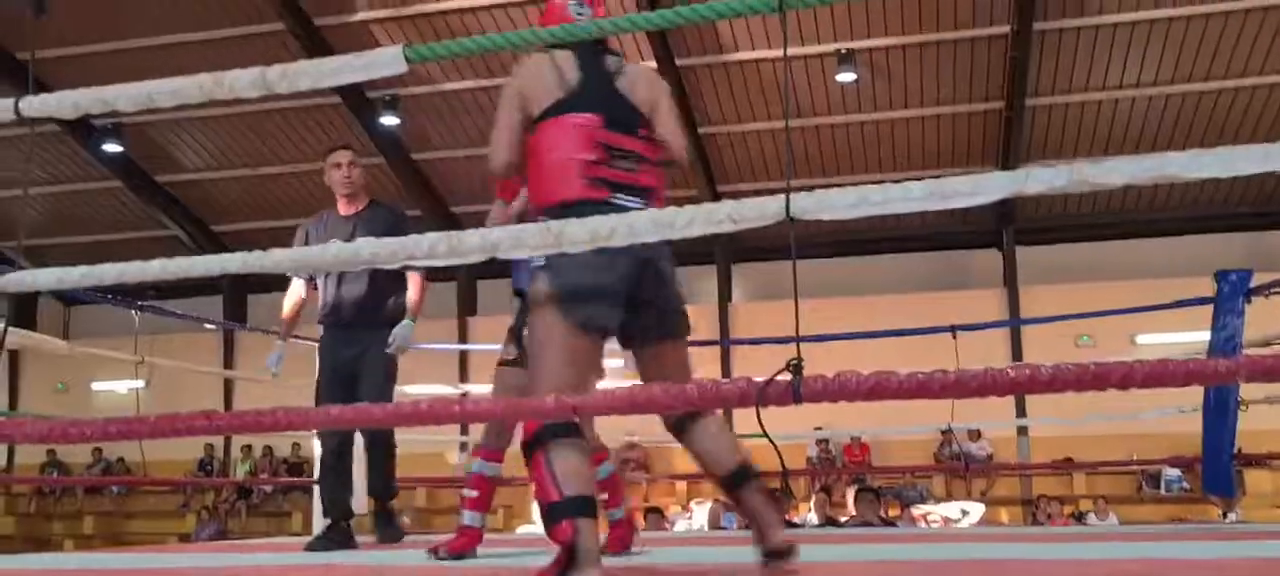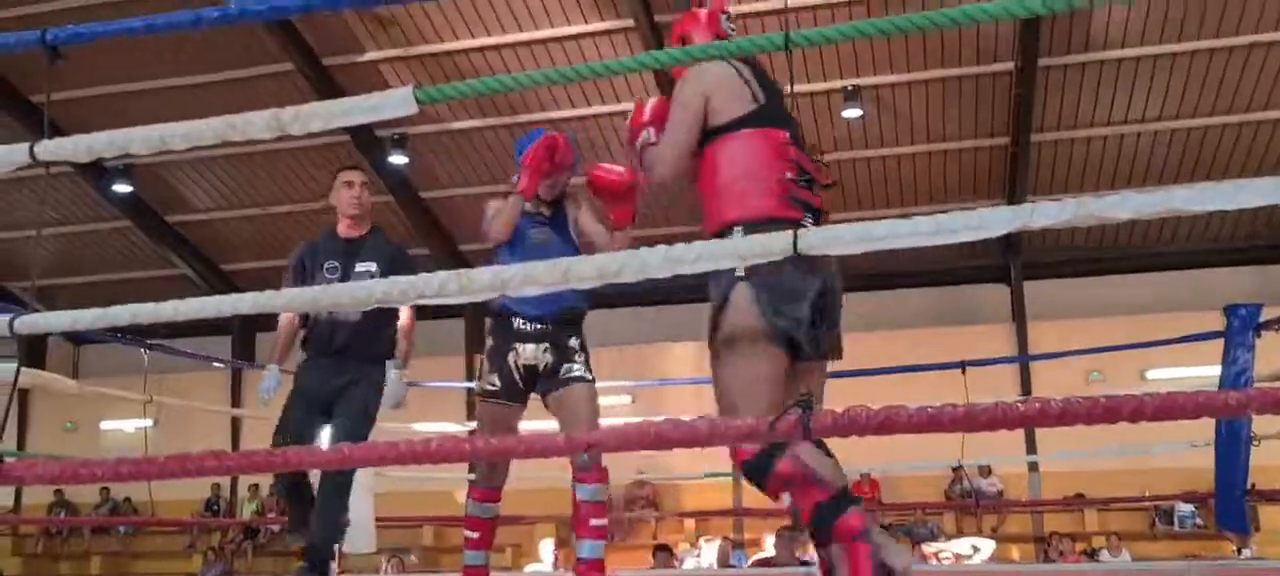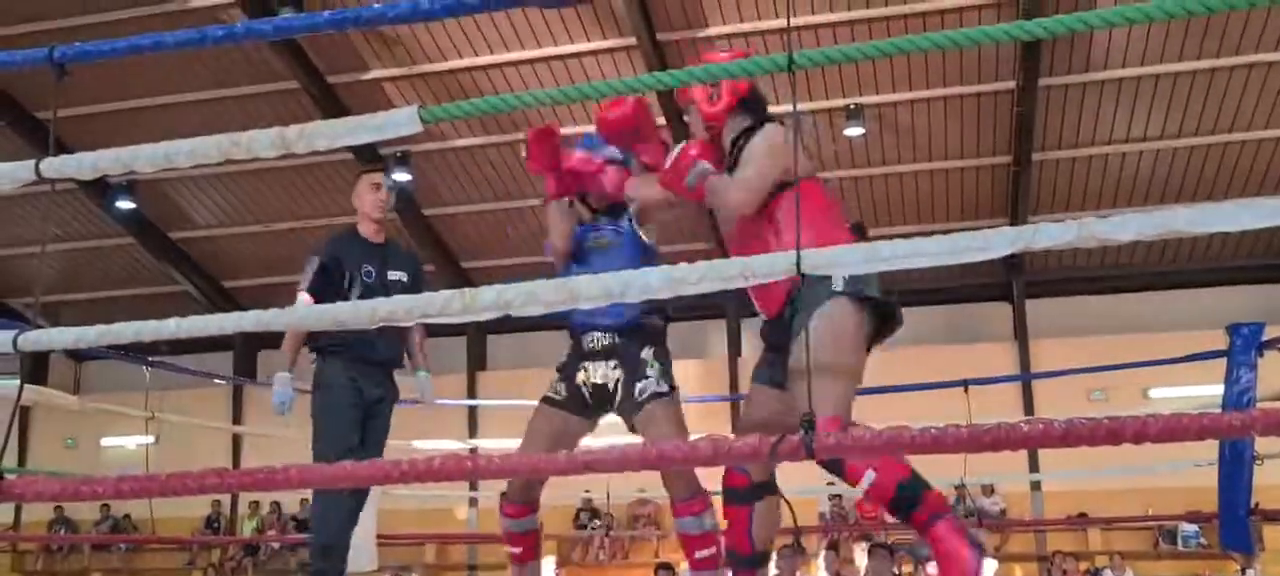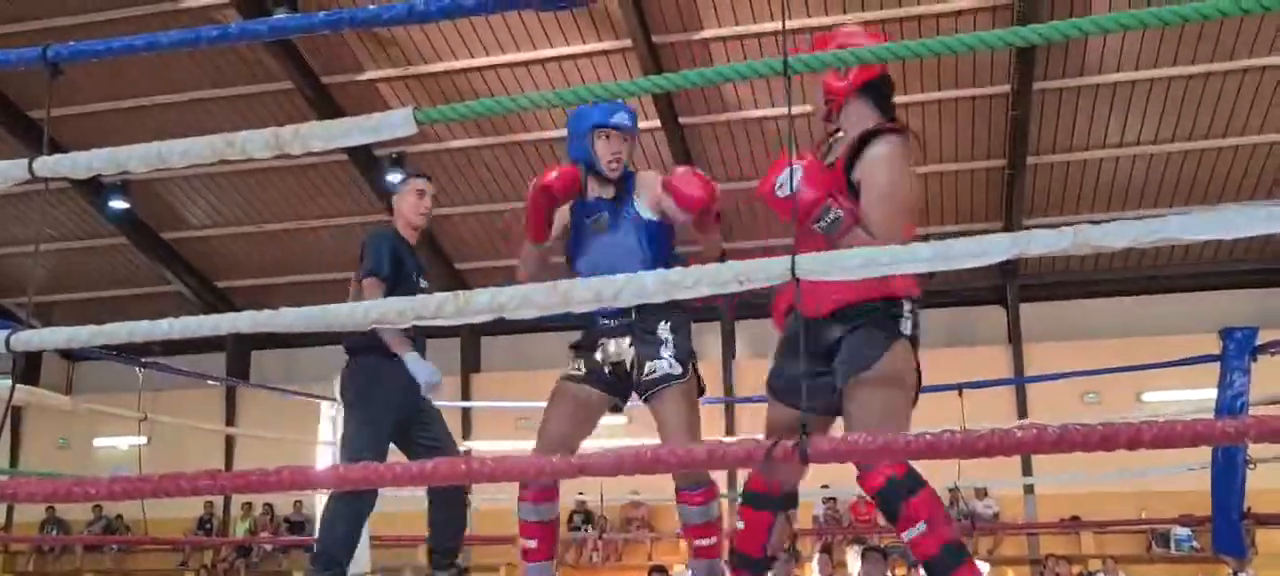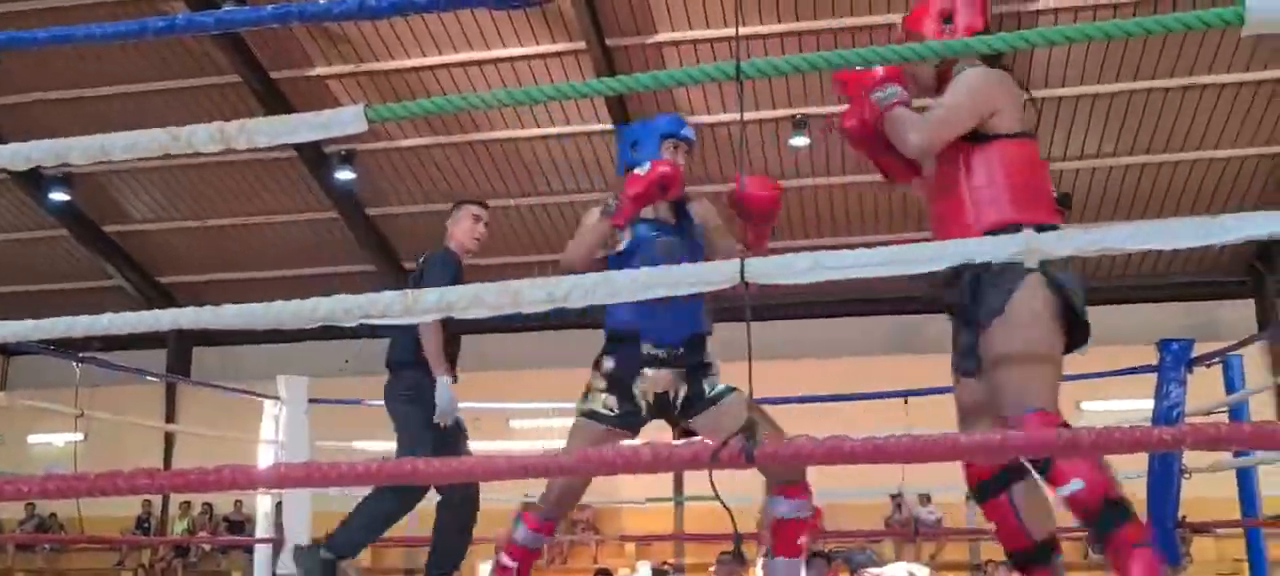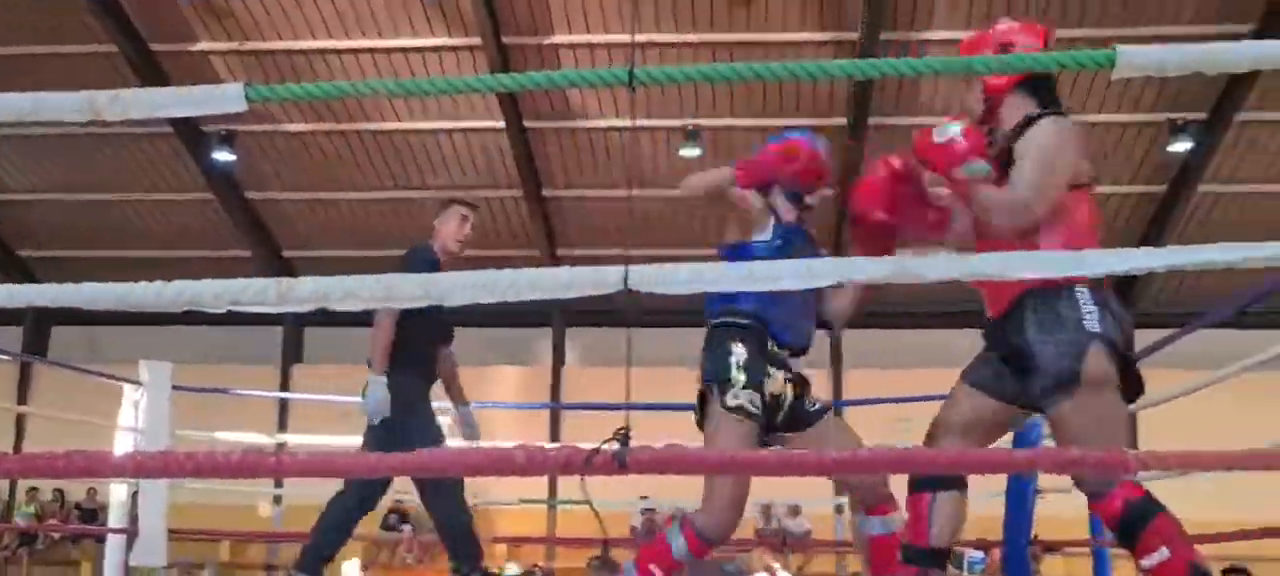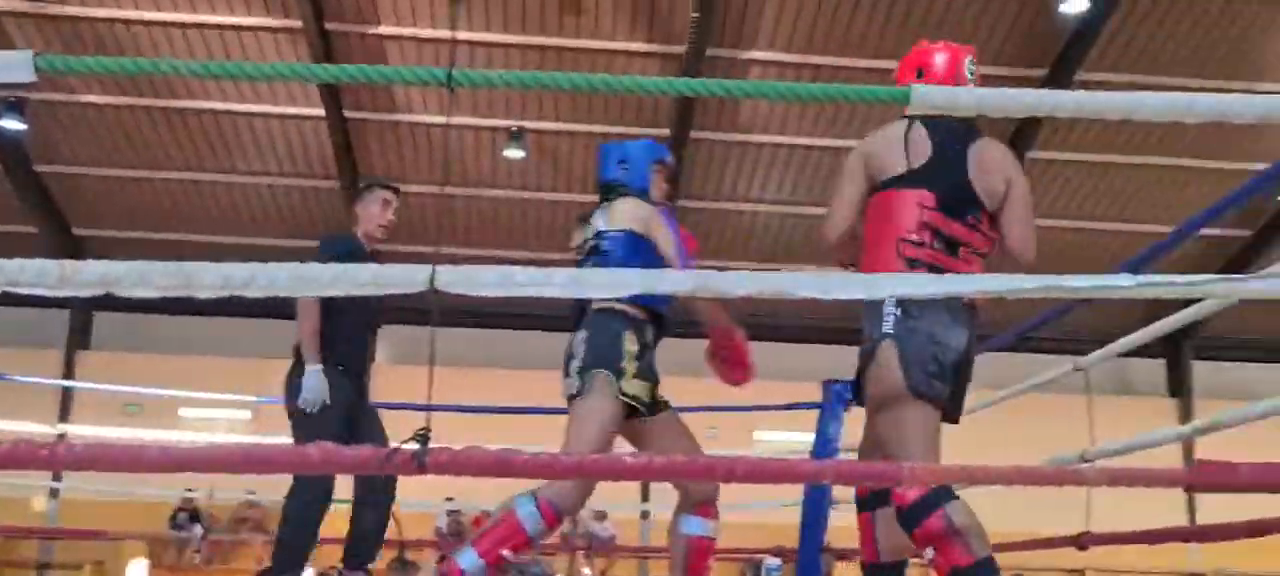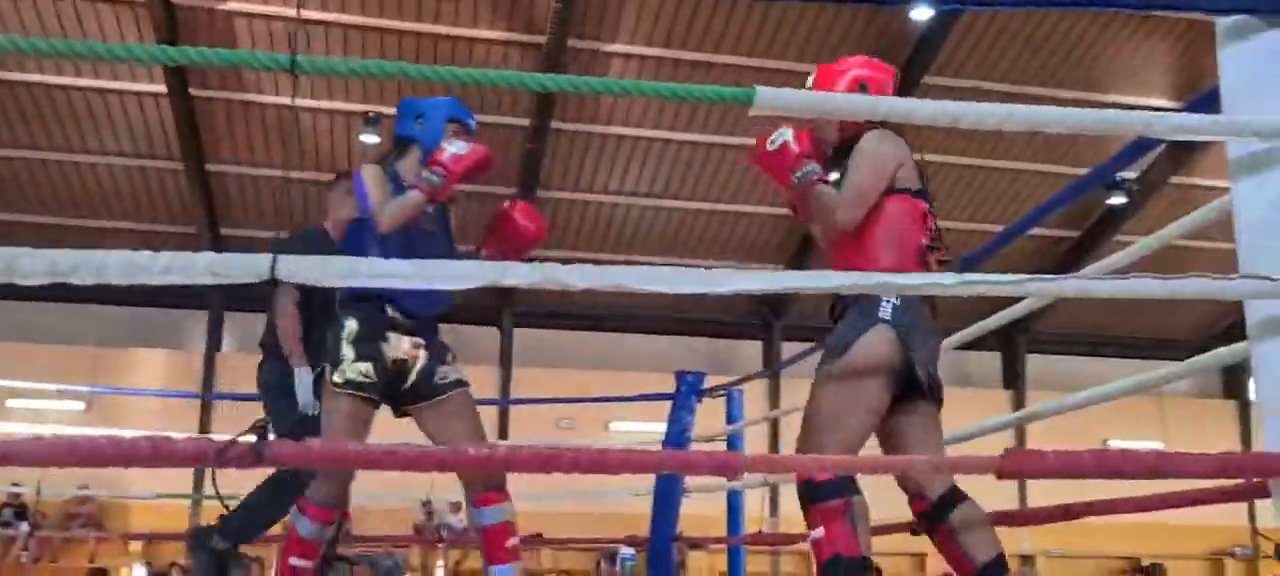
dt=0.4s
person 1, frame 1
left shoulder: (535, 69)
right shoulder: (638, 78)
left elbow: (500, 163)
right elbow: (675, 153)
right hip: (643, 238)
left knee: (551, 412)
right knee: (683, 402)
right ankle: (770, 527)
person 1, frame 2
left shoulder: (704, 75)
right shoulder: (764, 89)
left elbow: (663, 173)
left wrist: (646, 137)
left hip: (758, 255)
right hip: (809, 259)
right knee: (793, 435)
person 1, frame 3
left shoulder: (769, 136)
right shoulder: (730, 155)
left elbow: (735, 204)
left wrist: (696, 170)
left hip: (828, 287)
right hip: (790, 317)
left knee: (825, 431)
right knee: (747, 464)
person 1, frame 4
left shoulder: (884, 149)
right shoulder: (836, 148)
left wrist: (816, 210)
right wrist: (794, 291)
left hip: (874, 325)
right hip: (815, 332)
left knee: (876, 466)
right knee: (769, 478)
person 1, frame 5
left shoulder: (981, 80)
right shoulder: (959, 109)
left elbow: (920, 140)
right elbow: (927, 172)
left wrist: (884, 92)
right wrist: (873, 136)
left hip: (1016, 267)
right hip: (982, 281)
left knee: (1028, 426)
right knee: (985, 459)
person 1, frame 6
left shoulder: (1052, 133)
right shoulder: (986, 148)
left elbow: (1014, 216)
right elbow: (961, 238)
left wrist: (960, 164)
right wrist: (909, 199)
left hip: (1068, 318)
right hip: (1017, 333)
left knee: (1105, 485)
right knee: (939, 452)
person 1, frame 7
left shoulder: (884, 140)
right shoulder: (998, 158)
left elbow: (836, 232)
right elbow: (1023, 252)
left wrist: (868, 264)
left hip: (903, 313)
right hip: (953, 323)
left knee: (912, 483)
person 1, frame 8
left shoulder: (879, 143)
right shoulder: (863, 163)
left elbow: (841, 218)
right elbow: (834, 241)
left wrist: (797, 168)
right wrist: (805, 185)
left hip: (884, 313)
right hip: (892, 320)
right knee: (930, 487)
person 2, frame 1
right shoulder: (529, 202)
right elbow: (495, 233)
right wrist: (509, 190)
right hip: (531, 318)
left knee: (575, 427)
right knee: (496, 428)
left ankle: (620, 524)
right ankle: (469, 533)
person 2, frame 2
left shoulder: (575, 207)
right shoulder: (501, 208)
left elbow: (617, 257)
right elbow: (496, 232)
left wrist: (623, 210)
right wrist: (529, 184)
left hip: (564, 339)
right hip: (511, 338)
left knee: (587, 453)
right knee: (489, 462)
person 2, frame 3
left shoulder: (633, 211)
right shoulder: (563, 214)
right elbow: (558, 248)
right wrist: (556, 180)
left hip: (637, 352)
right hip: (583, 358)
left knee: (679, 475)
right knee: (519, 483)
person 2, frame 4
left shoulder: (649, 186)
right shoulder: (566, 209)
left elbow: (711, 246)
right elbow: (527, 277)
left wrist: (704, 214)
right wrist: (537, 225)
left hip: (657, 331)
right hip: (600, 340)
person 2, frame 5
left shoulder: (698, 214)
right shoulder: (612, 214)
right elbow: (574, 261)
left wrist: (759, 229)
right wrist: (623, 208)
left hip: (690, 369)
right hip: (626, 370)
left knee: (787, 466)
right knee: (557, 497)
person 2, frame 6
left shoulder: (804, 237)
right shoulder: (753, 209)
left elbow: (838, 316)
right elbow: (697, 187)
right wrist: (764, 168)
left hip: (779, 373)
right hip: (739, 352)
left knee: (875, 486)
right knee: (720, 516)
person 2, frame 7
left shoulder: (602, 226)
right shoulder: (644, 212)
left wrist: (655, 266)
right wrist: (728, 338)
left hip: (620, 352)
right hip: (613, 340)
left knee: (701, 489)
right knee: (568, 491)
person 2, frame 8
left shoulder: (437, 205)
right shoulder: (373, 176)
right elbow: (383, 222)
left wrist: (494, 253)
right wrist: (434, 181)
left hip: (421, 342)
right hip: (368, 332)
left knee: (485, 473)
right knee: (333, 479)
person 3, frame 1
left shoulder: (390, 220)
right shoulder: (312, 229)
left elbow: (415, 275)
right elbow: (299, 288)
left wrist: (409, 321)
right wrist: (281, 340)
left hip: (377, 338)
right hip: (334, 340)
right knee: (332, 435)
left ankle: (383, 505)
right ankle: (338, 524)
person 3, frame 2
left shoulder: (391, 251)
right shoulder: (310, 252)
left elbow: (405, 316)
right elbow: (292, 314)
left wrist: (397, 370)
right wrist: (274, 366)
left hip: (364, 372)
right hip: (316, 367)
right knee: (285, 450)
right ankle: (307, 524)
person 3, frame 3
left shoulder: (406, 261)
right shoulder: (335, 250)
left elbow: (412, 324)
right elbow: (301, 311)
left wrist: (423, 371)
right wrist: (285, 373)
left hip: (382, 380)
right hip: (339, 372)
right knee: (336, 469)
person 3, frame 4
left shoulder: (416, 263)
right shoulder: (384, 243)
right elbow: (371, 301)
right wrist: (413, 357)
left hip: (403, 384)
right hip: (374, 375)
person 3, frame 5
left shoulder: (448, 270)
right shoulder: (443, 261)
right elbow: (427, 317)
right wrist: (444, 381)
left hip: (429, 391)
right hip: (417, 386)
left knee: (462, 489)
right knee: (407, 483)
person 3, frame 6
right shoulder: (420, 261)
left elbow: (443, 355)
right elbow: (387, 316)
left wrist: (463, 408)
right wrist: (378, 380)
left hip: (407, 392)
right hip: (398, 388)
left knee: (365, 487)
right knee: (442, 478)
person 3, frame 7
right shoulder: (339, 249)
right elbow: (310, 302)
left wrist: (363, 398)
right wrist: (313, 369)
left hip: (350, 386)
right hip: (321, 382)
left knee: (381, 477)
right knee: (315, 482)
person 3, frame 8
left shoulder: (344, 258)
right shoulder: (306, 244)
right elbow: (285, 303)
right wrist: (301, 370)
left hip: (315, 376)
right hip: (288, 375)
right knee: (305, 469)
right ankle: (217, 543)
